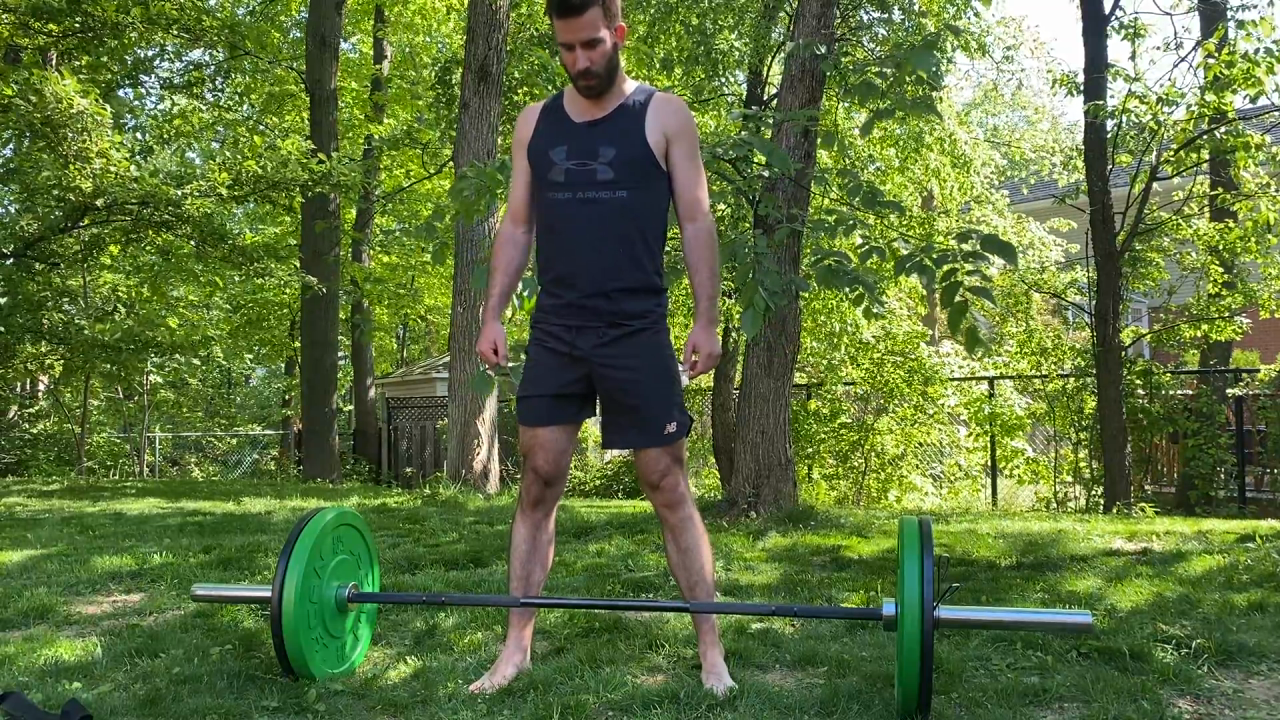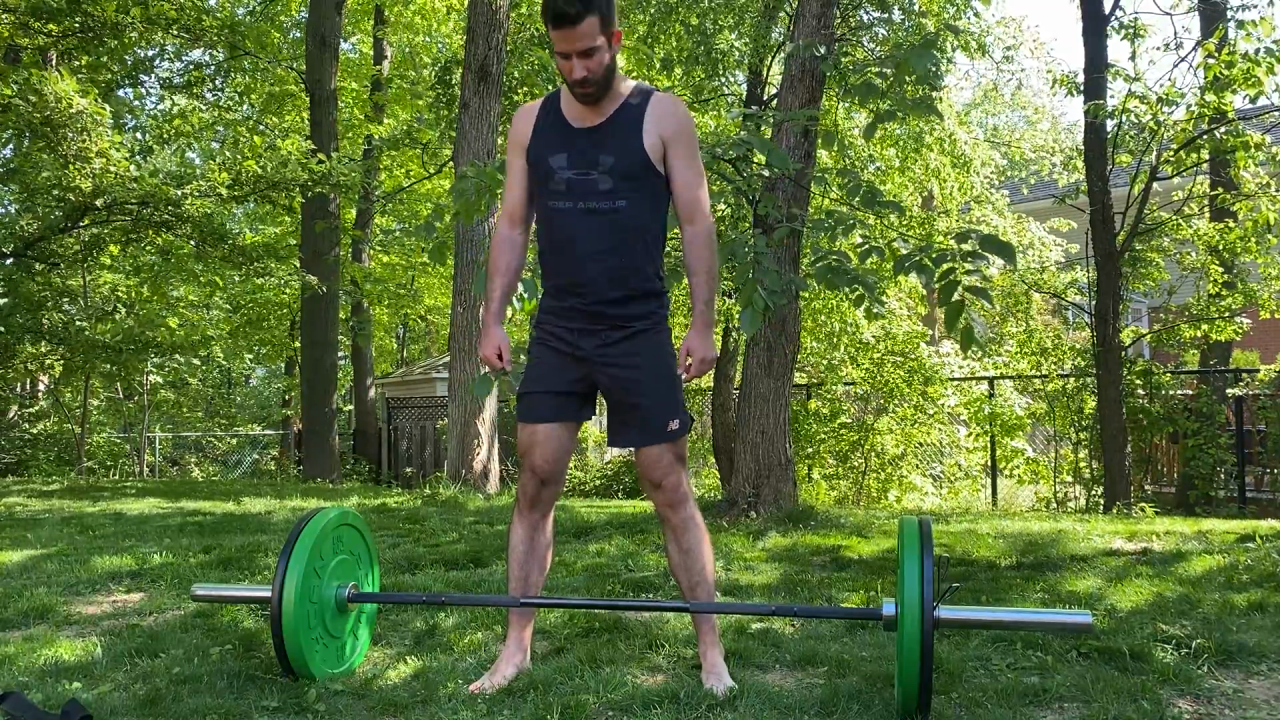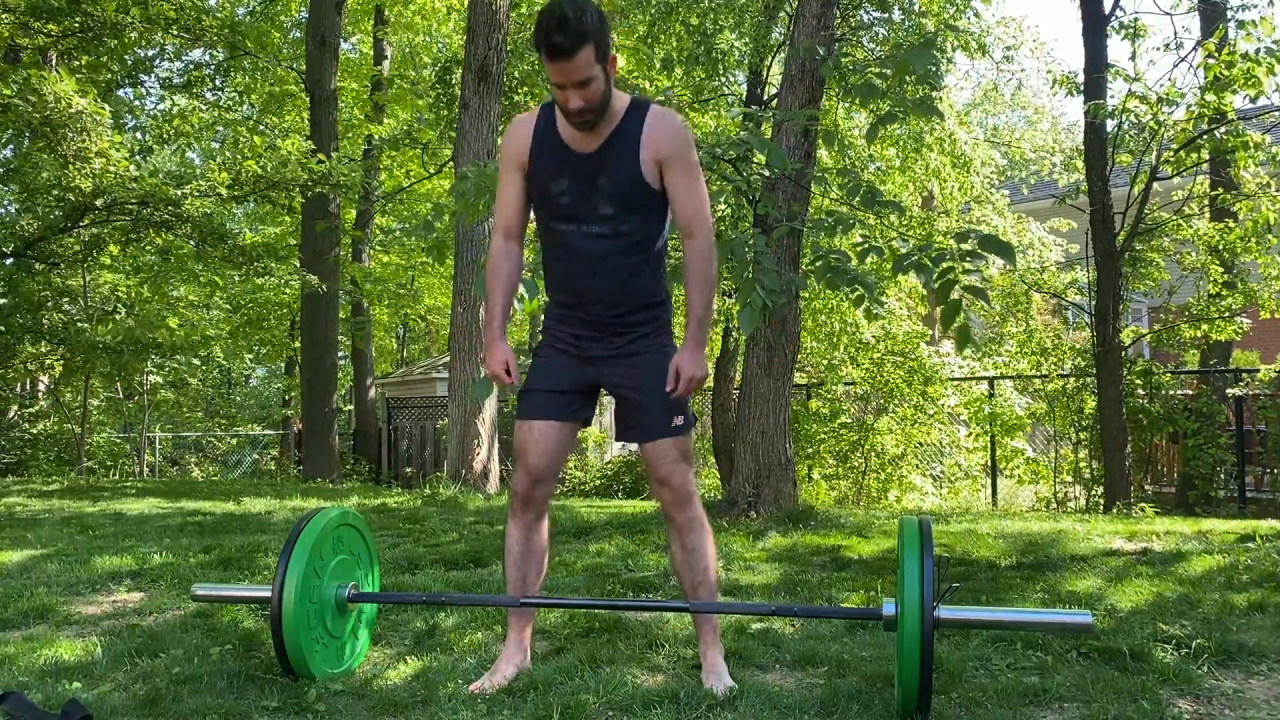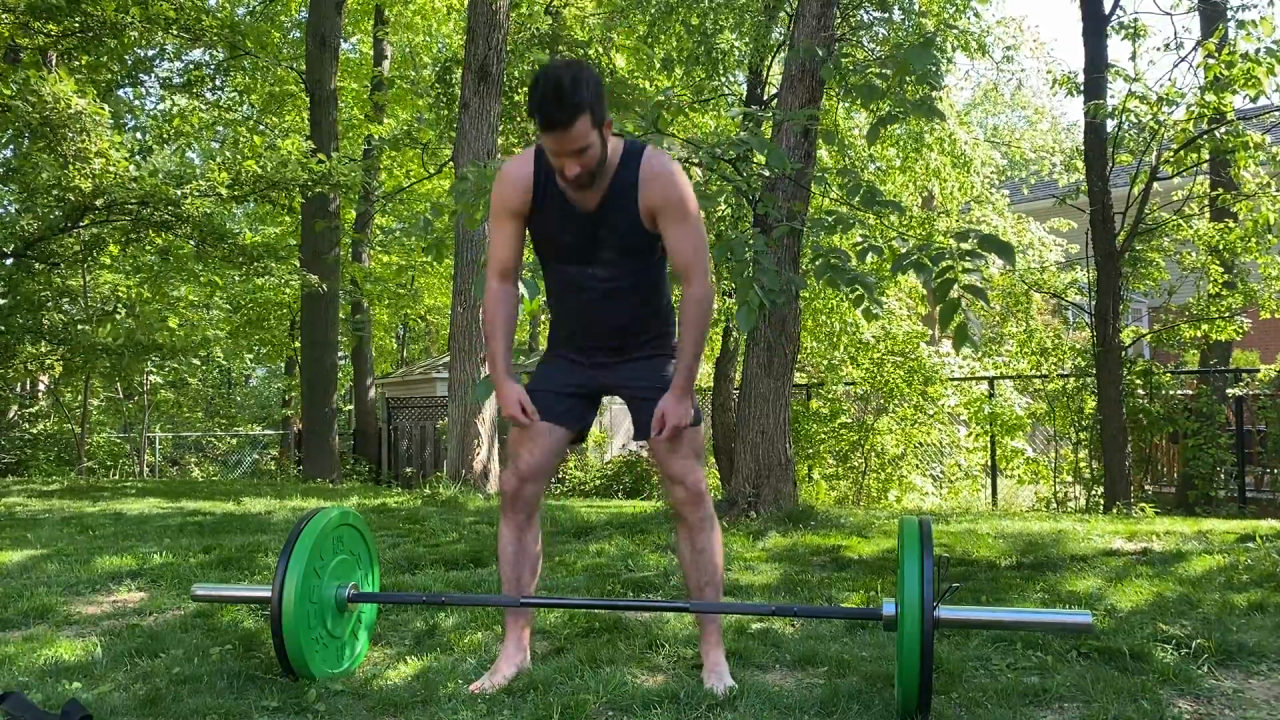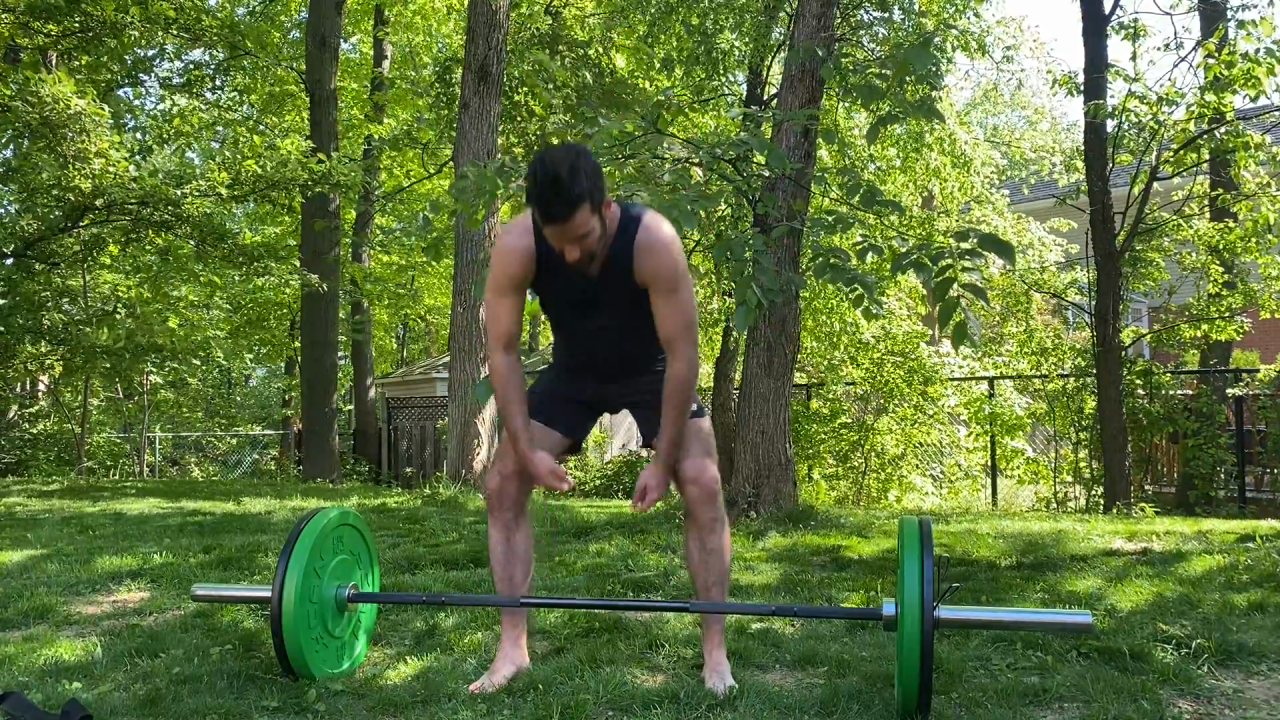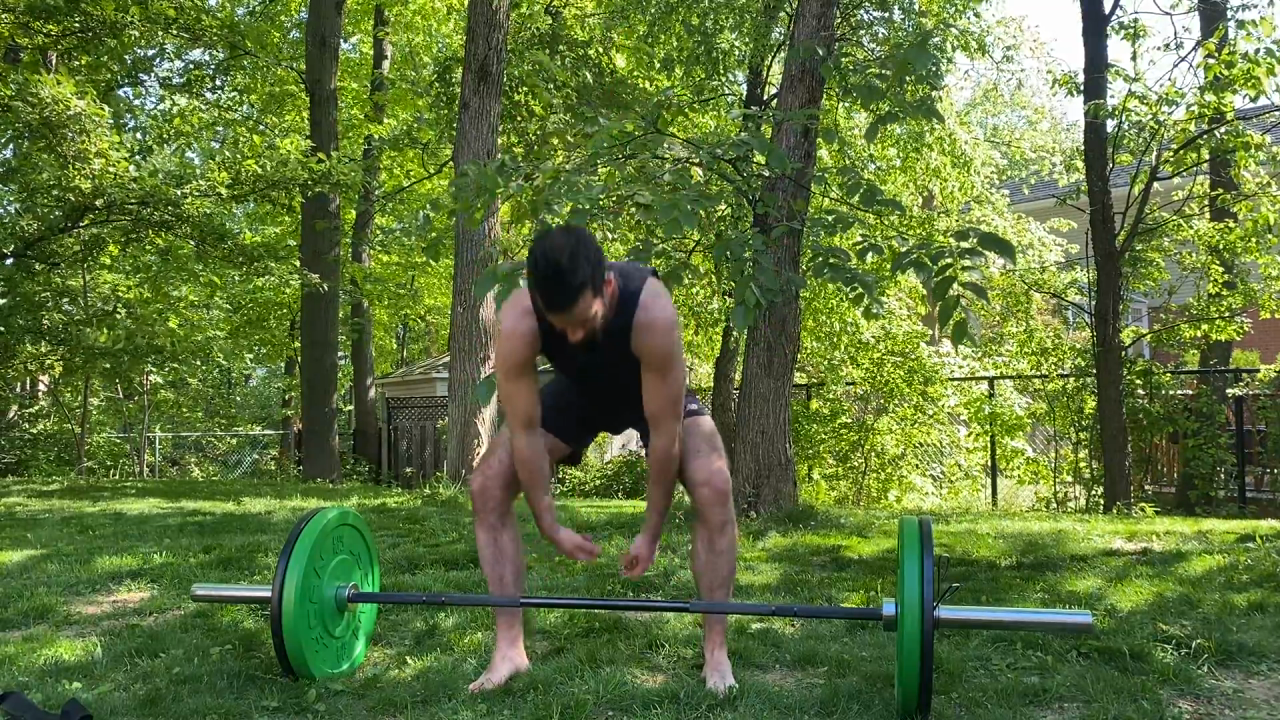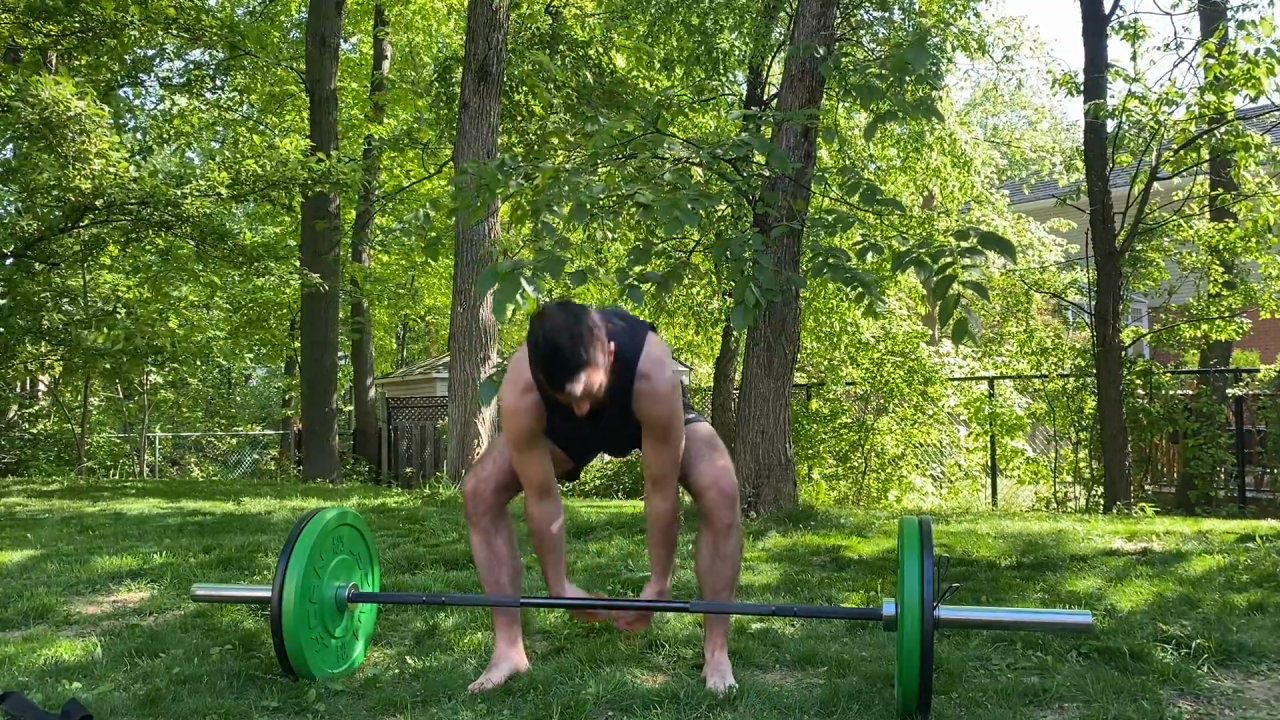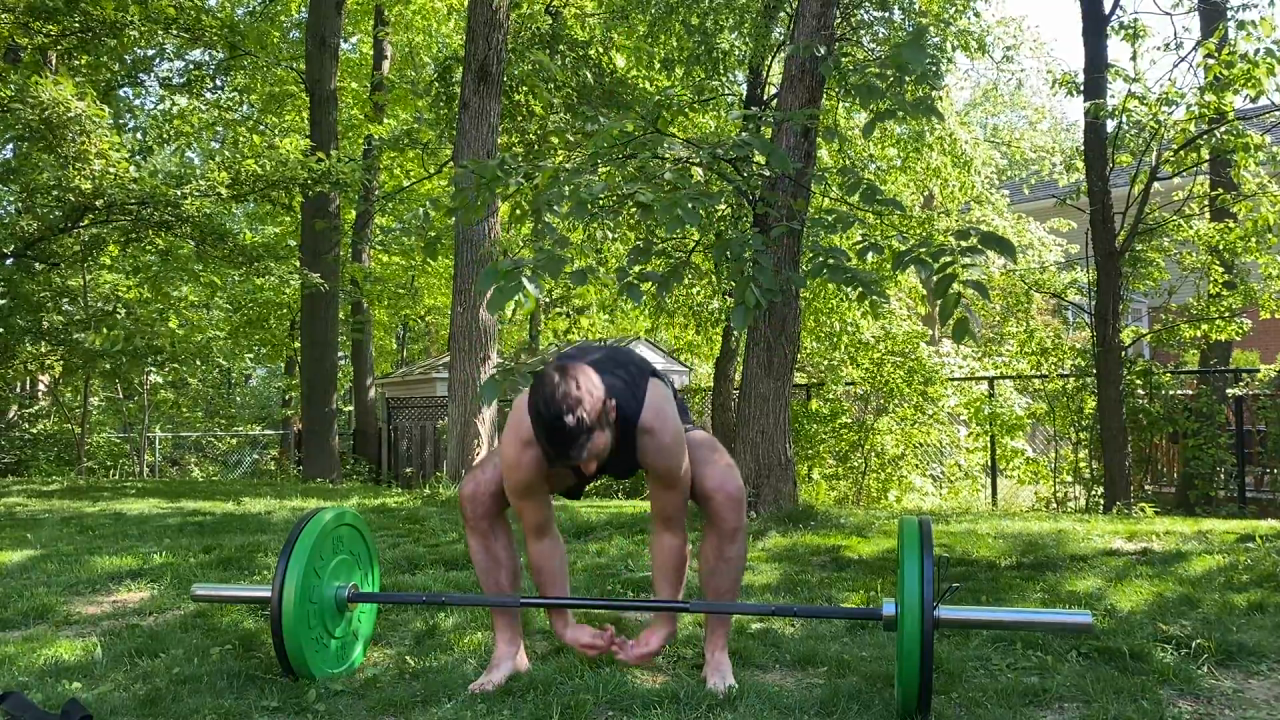
dt=0.1s
person 1, frame 1
left shoulder: (664, 116)
right shoulder: (535, 122)
left elbow: (697, 223)
right elbow: (515, 225)
left wrist: (706, 322)
right wrist: (491, 315)
left hip: (638, 334)
right hip: (553, 336)
left knee: (670, 492)
right knee: (537, 490)
left ankle: (709, 649)
right ankle: (516, 646)
person 1, frame 2
left shoulder: (662, 115)
right shoulder: (531, 122)
left elbow: (697, 223)
right elbow: (512, 225)
left wrist: (702, 323)
right wrist: (493, 318)
left hip: (640, 334)
right hip: (556, 336)
left knee: (671, 491)
right knee: (535, 489)
left ankle: (710, 646)
right ankle: (516, 645)
person 1, frame 3
left shoulder: (661, 132)
right shoulder: (524, 136)
left elbow: (698, 243)
right elbow: (506, 239)
left wrist: (695, 345)
right wrist: (494, 334)
left hip: (646, 341)
right hip: (561, 343)
left knee: (675, 491)
right knee: (528, 485)
left ankle: (712, 650)
right ankle: (516, 646)
person 1, frame 4
left shoulder: (657, 176)
right shoulder: (519, 178)
left elbow: (696, 285)
right elbow: (500, 280)
left wrist: (681, 387)
right wrist: (502, 375)
left hip: (648, 351)
right hip: (568, 353)
left knee: (688, 490)
right knee: (517, 487)
left ankle: (712, 649)
right ankle: (515, 646)
person 1, frame 5
left shoulder: (653, 240)
right shoulder: (513, 245)
left elbow: (682, 355)
right elbow: (501, 350)
left wrist: (664, 458)
right wrist: (526, 447)
left hip: (652, 370)
right hip: (572, 373)
left knee: (702, 489)
right knee: (501, 486)
left ankle: (715, 650)
right ankle: (513, 645)
person 1, frame 6
left shoulder: (651, 312)
right shoulder: (518, 319)
left elbow: (665, 432)
right elbow: (523, 432)
left wrist: (649, 533)
right wrist: (551, 525)
left hip: (654, 401)
right hip: (573, 394)
left knee: (712, 485)
right knee: (486, 484)
left ankle: (716, 651)
right ankle: (509, 648)
person 1, frame 7
left shoulder: (652, 374)
right shoulder: (520, 390)
left elbow: (662, 492)
right elbow: (541, 497)
left wrist: (657, 583)
right wrist: (558, 585)
left hip: (645, 406)
left knee: (719, 489)
right knee: (481, 491)
left ankle: (716, 651)
right ankle: (509, 646)
person 1, frame 8
left shoulder: (658, 427)
right shoulder: (521, 442)
left elbow: (670, 530)
right elbow: (540, 535)
left wrist: (663, 622)
right wrist: (562, 624)
left hip: (646, 432)
left knee: (726, 492)
right knee: (476, 496)
left ankle: (716, 651)
right ankle: (509, 648)
